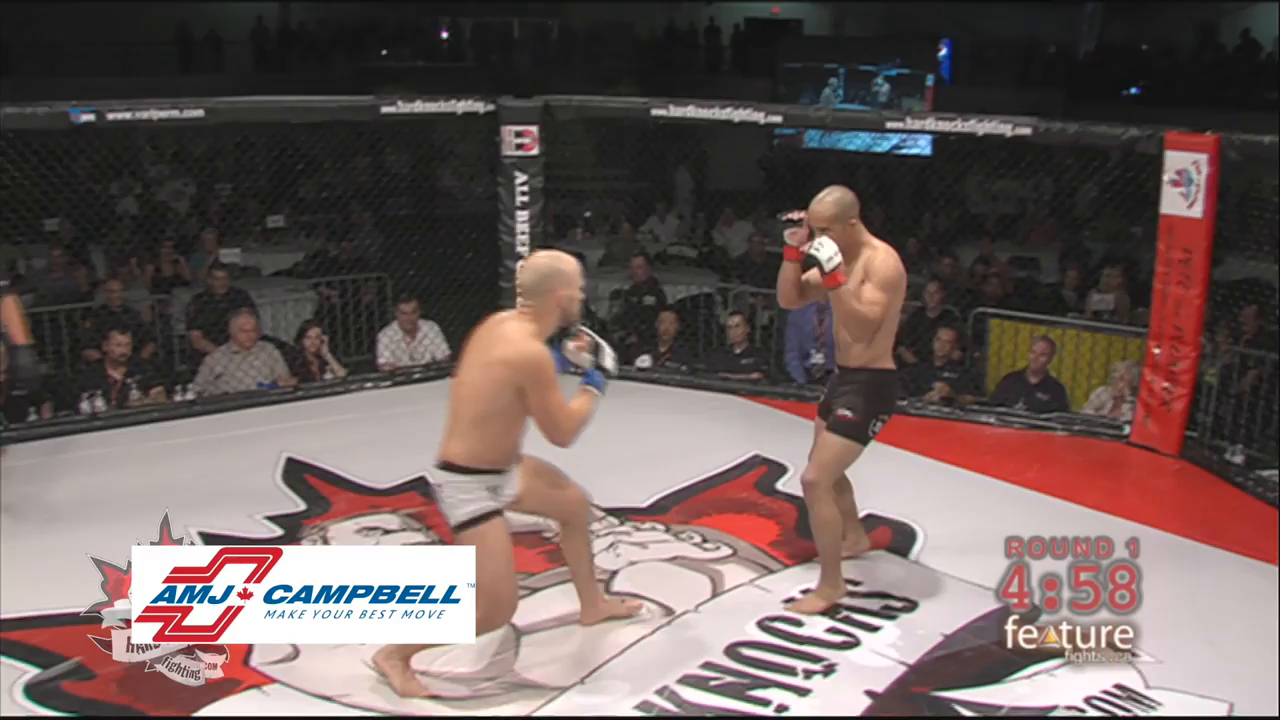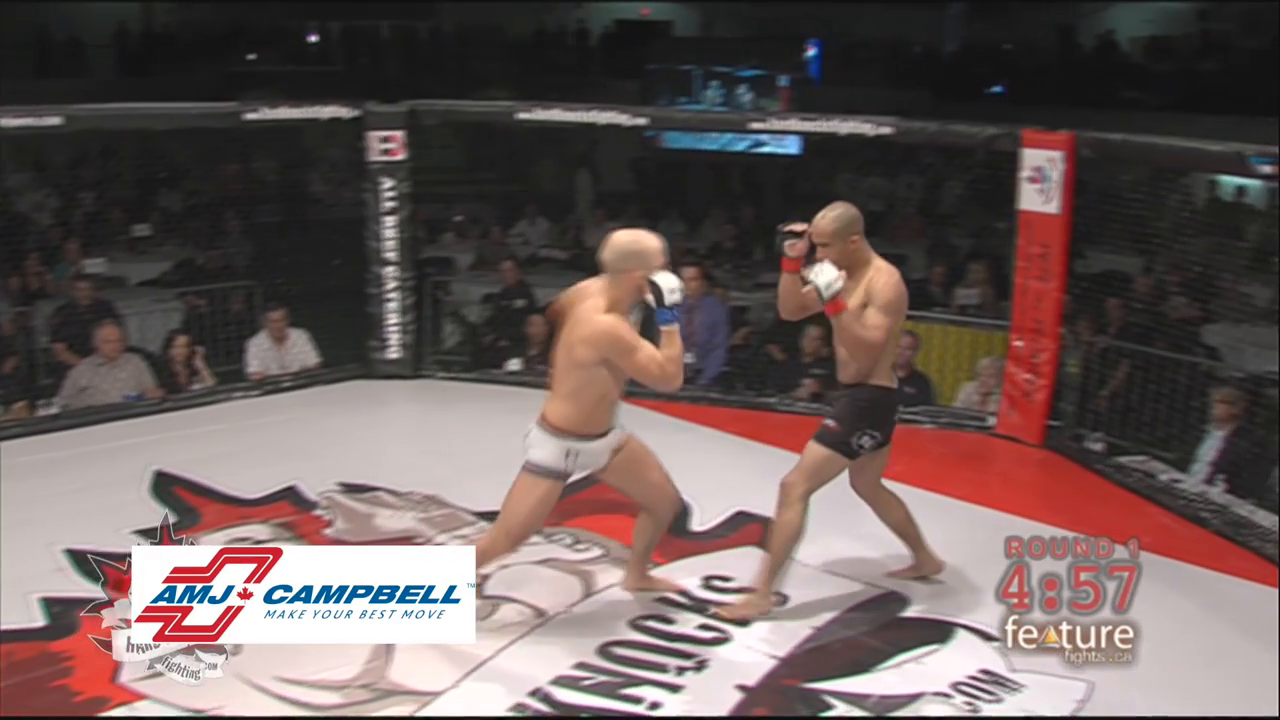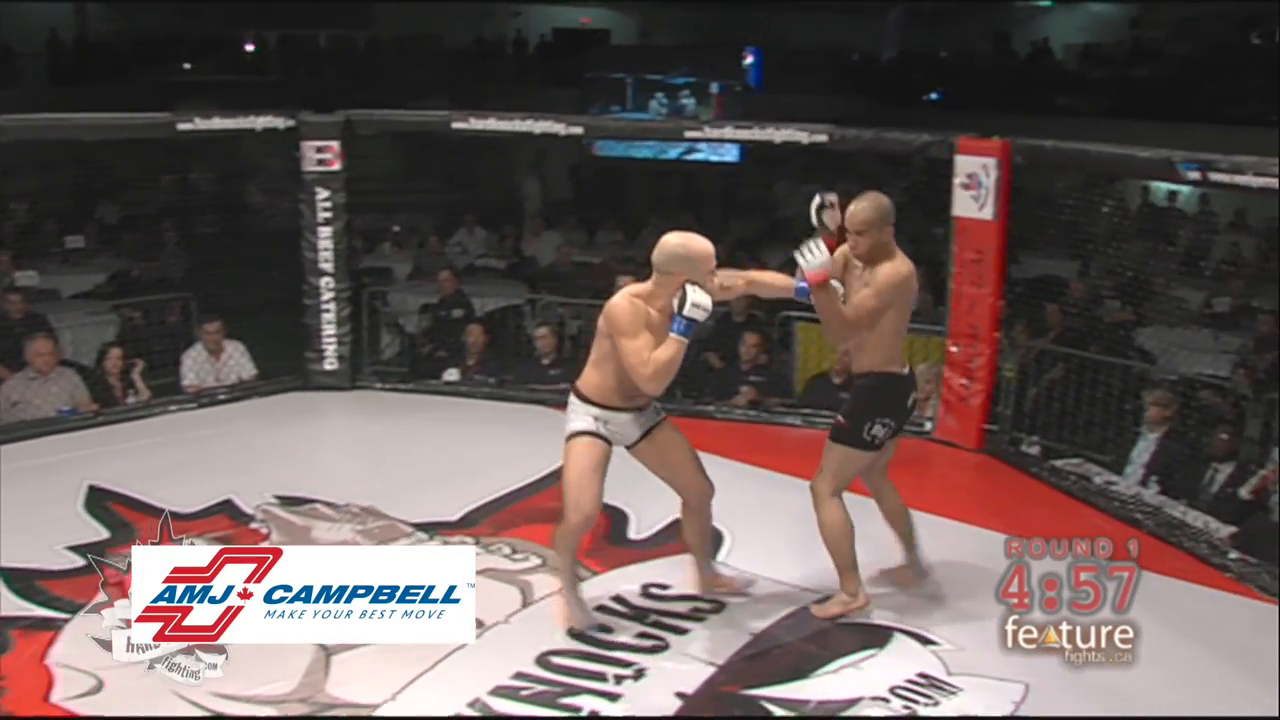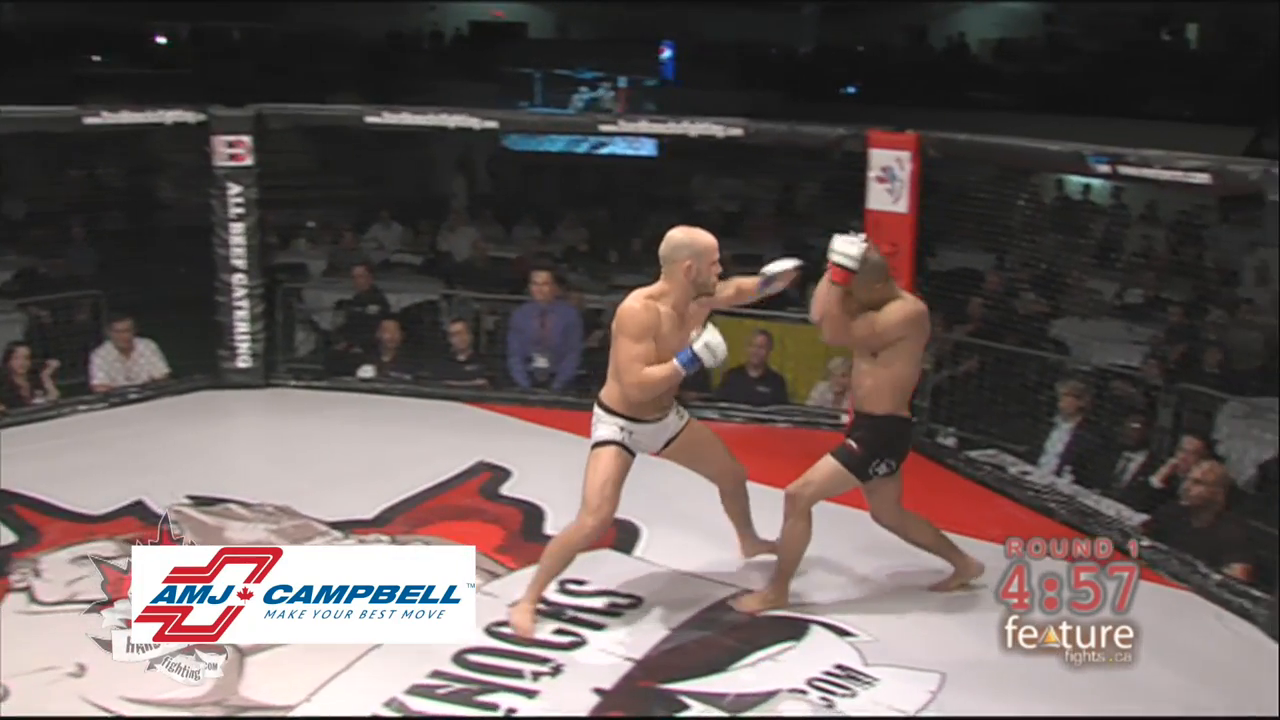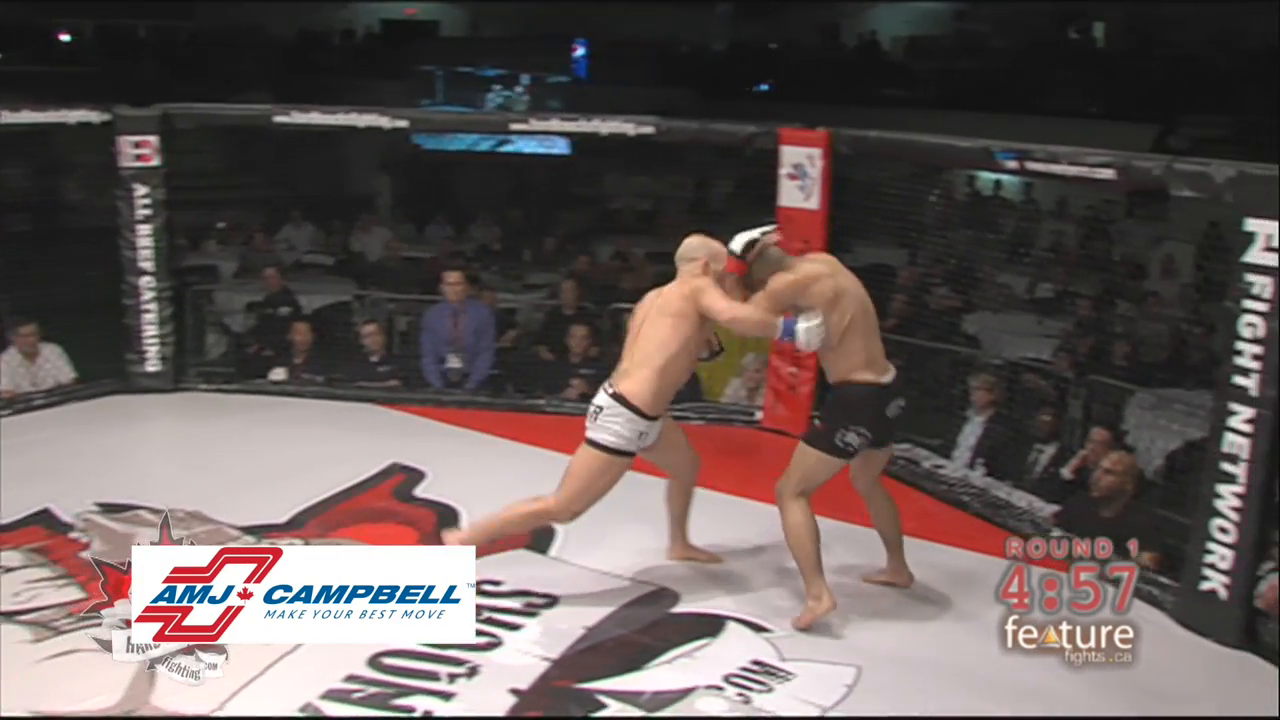
dt=0.7s
person 1, frame 1
left shoulder: (883, 263)
right shoulder: (839, 259)
left elbow: (863, 328)
right elbow: (789, 299)
left wrist: (833, 277)
right wrist: (792, 252)
left hip: (872, 383)
right hip: (846, 375)
left knee: (816, 479)
right knee: (830, 469)
left ankle: (829, 585)
right ankle: (853, 537)
person 1, frame 2
left shoulder: (884, 283)
right shoulder: (842, 274)
left elbow: (866, 353)
right elbow: (790, 311)
left wrist: (834, 302)
right wrist: (792, 260)
left hip: (868, 400)
right hip: (863, 397)
left knee: (794, 487)
right knee: (868, 487)
left ankle: (762, 593)
right ankle: (925, 559)
person 1, frame 3
left shoulder: (896, 272)
right shoulder: (855, 254)
left elbow: (843, 327)
right elbow: (803, 278)
left wrist: (820, 283)
right wrist: (823, 228)
left hip: (879, 390)
right hip: (887, 386)
left knee: (824, 489)
right knee: (874, 479)
left ankle: (851, 593)
right ankle: (912, 561)
person 1, frame 4
left shoulder: (909, 312)
right shoulder: (868, 302)
left elbow: (835, 335)
right elbow: (820, 317)
left wrist: (841, 274)
right wrist: (837, 266)
left hip: (882, 431)
right hip: (869, 426)
left knee: (798, 496)
right knee: (890, 514)
left ankle: (776, 590)
right ankle: (964, 564)
person 1, frame 5
left shoulder: (791, 281)
right shoulder: (821, 262)
left wrist: (737, 264)
right wrist: (762, 254)
left hip: (855, 397)
right hip: (886, 391)
left knee: (791, 491)
right knee: (868, 483)
left ankle: (818, 597)
right ankle: (897, 566)
person 2, frame 1
left shoulder: (500, 325)
right shoulder: (530, 354)
right elbow: (561, 433)
left wrist: (565, 363)
right wrist: (593, 380)
left hip: (500, 469)
right hip: (471, 484)
left knee: (576, 506)
right knee: (495, 609)
left ankle: (594, 604)
right ankle: (394, 655)
person 2, frame 2
left shoulder: (592, 289)
right shoulder: (608, 329)
left elbow: (558, 309)
right elbow: (670, 379)
right wrist: (668, 314)
left hip: (604, 436)
right hip: (560, 444)
left knee: (666, 501)
right knee: (504, 539)
left ankle: (638, 574)
person 2, frame 3
left shoulder: (688, 293)
right shoulder: (625, 308)
left elbow: (747, 280)
right elbow: (653, 381)
left wrist: (806, 286)
right wrist: (684, 325)
left hip: (641, 413)
right hip: (593, 414)
left knee: (699, 492)
right knee: (582, 514)
left ankle: (708, 576)
right ankle: (569, 588)
person 2, frame 4
left shoulder: (699, 301)
right shoulder: (638, 310)
left elbow: (734, 291)
right elbow: (636, 386)
left wrist: (767, 280)
right wrist: (689, 361)
left hip: (666, 418)
right hip: (619, 423)
left knee: (733, 475)
right knee: (593, 521)
left ankle: (749, 542)
right ankle: (527, 601)
person 2, frame 5
left shoulder: (655, 298)
right shoulder: (699, 287)
right elbow: (734, 316)
left wrist: (694, 349)
right wrist: (791, 328)
left hip: (640, 413)
right hip: (622, 418)
left knee: (687, 468)
right knee: (562, 507)
left ankle: (679, 544)
right ankle: (464, 540)
